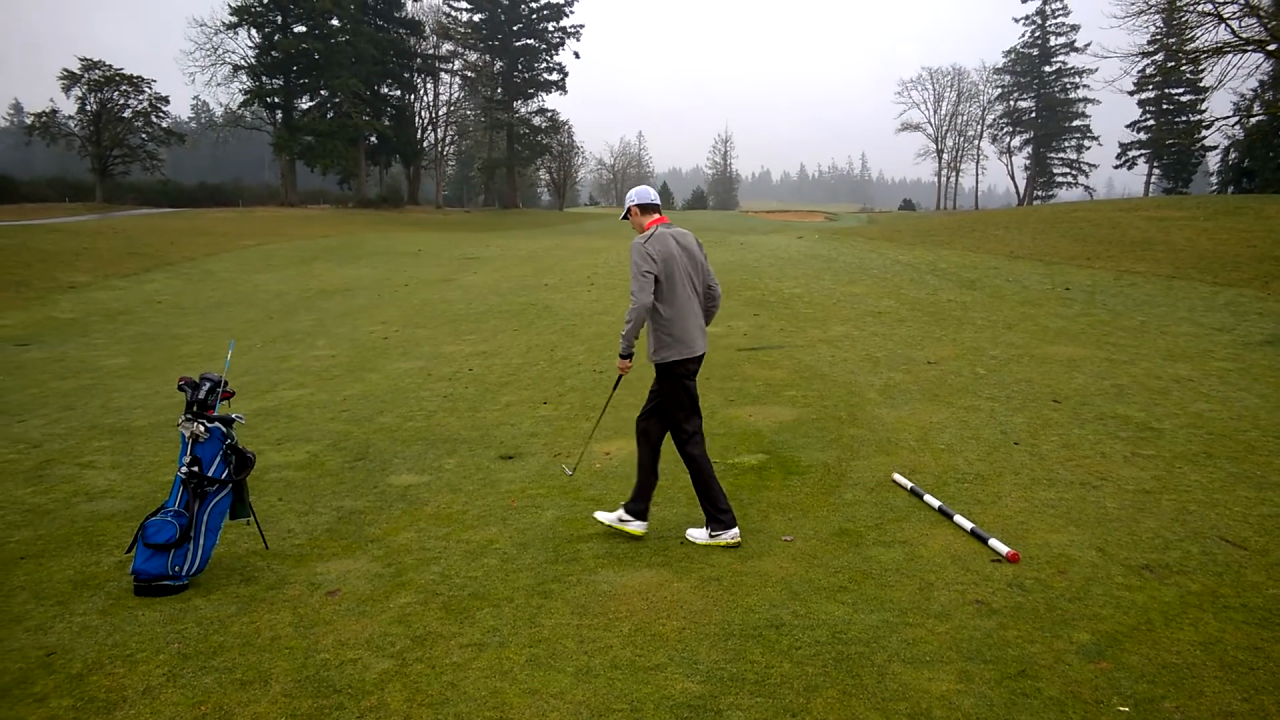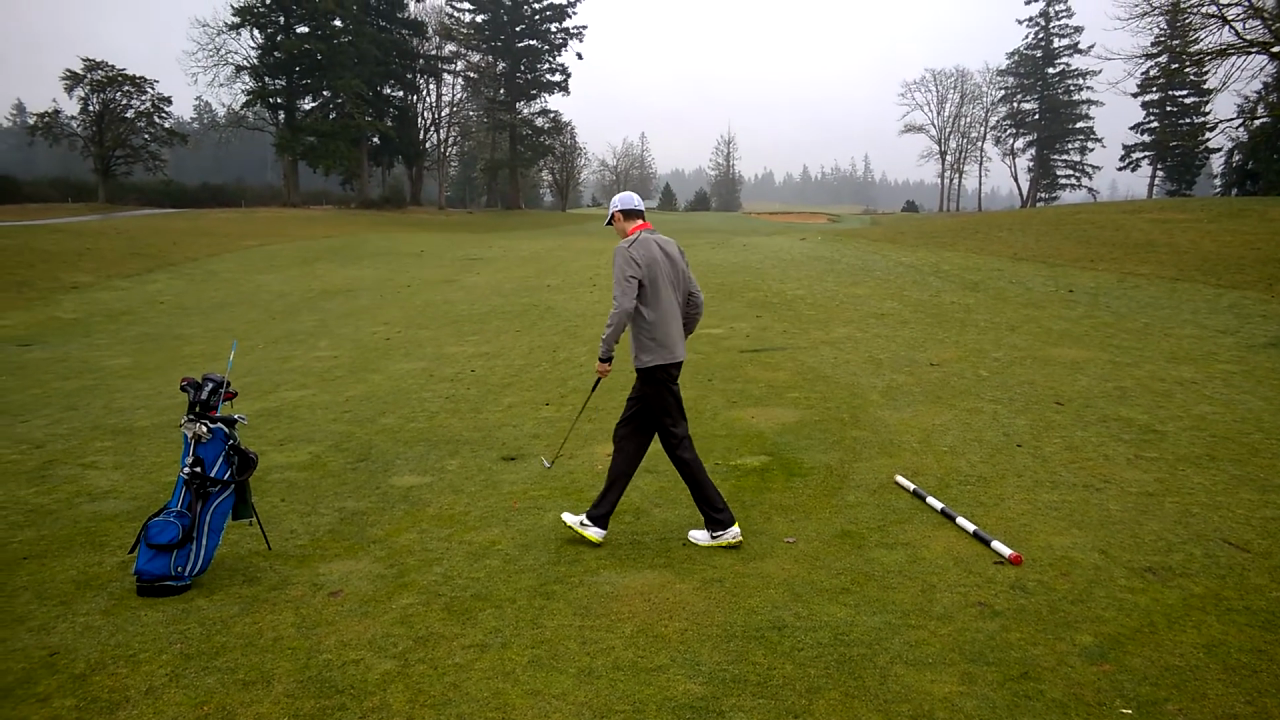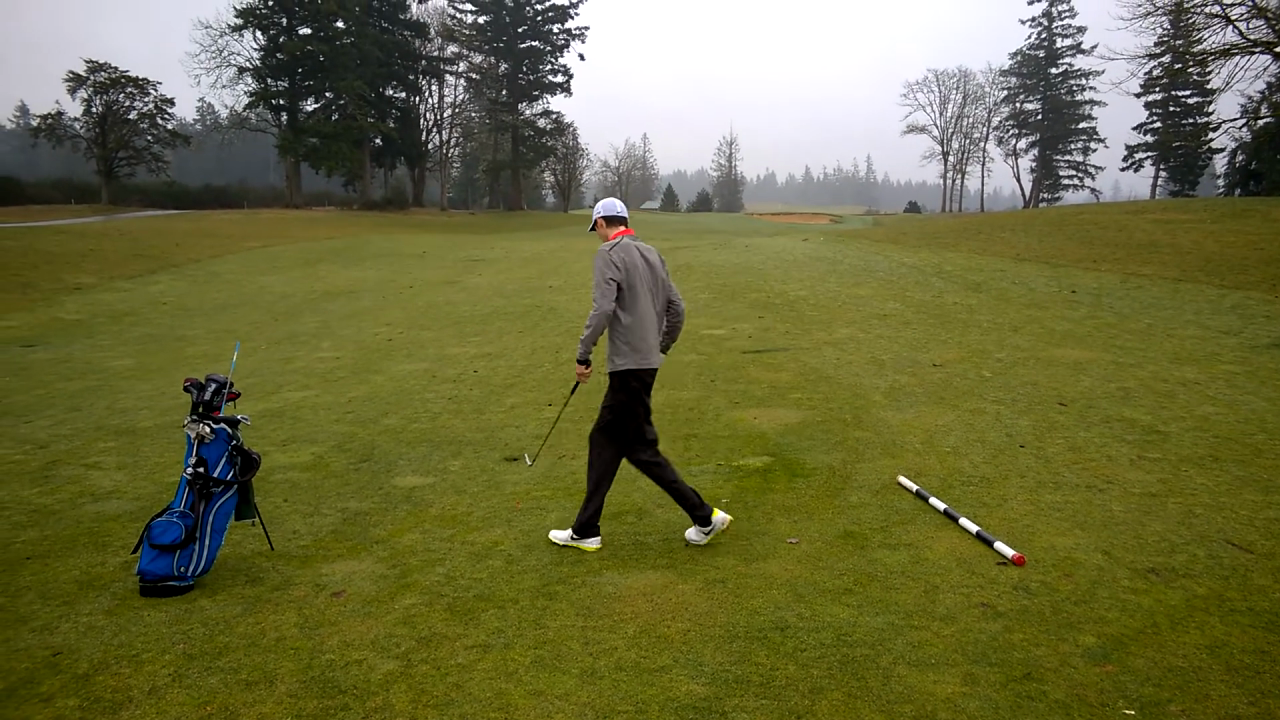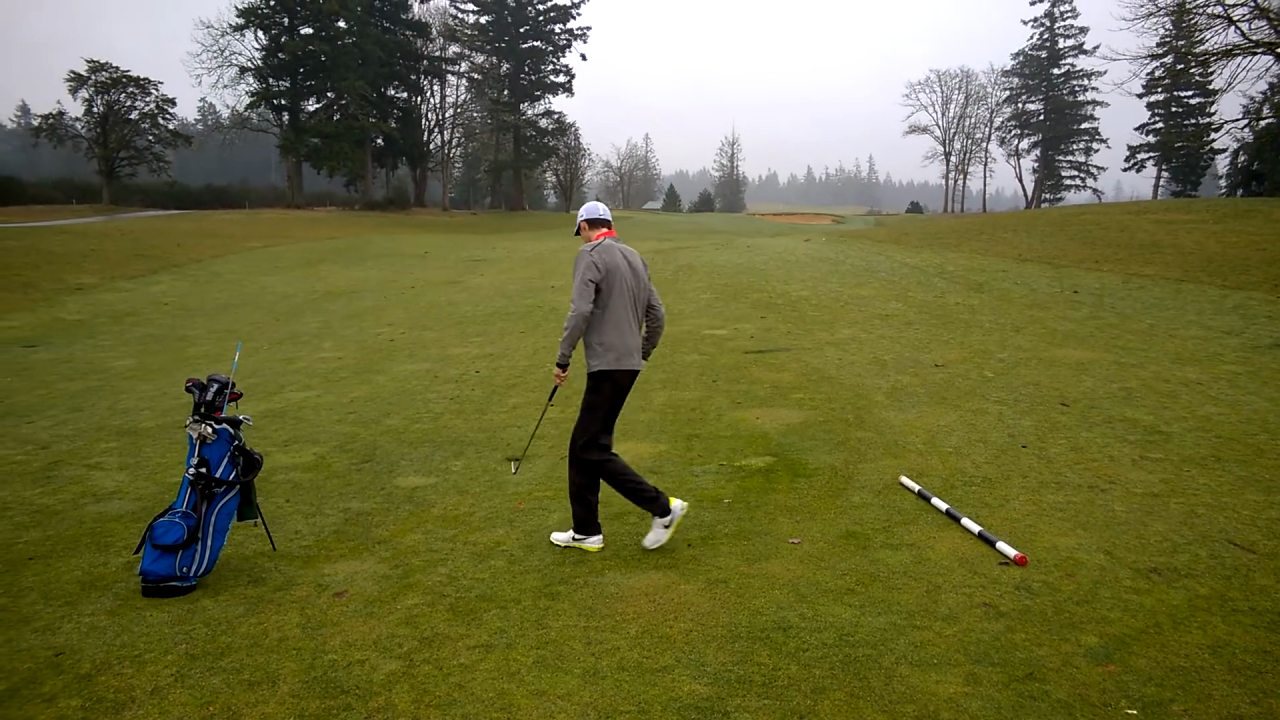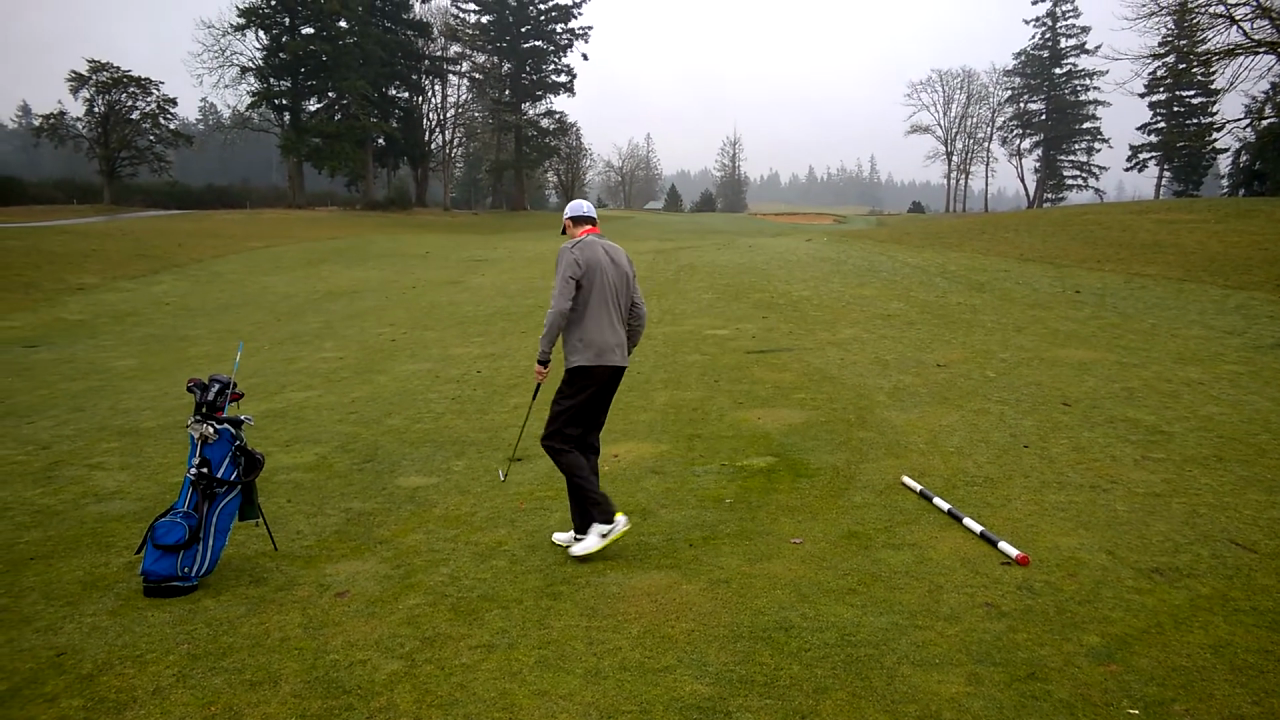
dt=0.1s
person 1, frame 1
left shoulder: (644, 244)
right shoulder: (690, 239)
left elbow: (641, 303)
right elbow: (713, 293)
left wrist: (625, 350)
left hip: (672, 354)
right hip: (693, 349)
left knee: (688, 438)
right knee: (650, 424)
left ankle: (723, 525)
right ankle: (636, 513)
person 1, frame 2
left shoulder: (628, 249)
right shoulder: (670, 246)
left elbow: (623, 307)
right elbow: (695, 300)
left wrist: (605, 353)
left hip: (654, 361)
right hip: (669, 356)
left knee: (676, 442)
right knee: (629, 433)
left ankle: (721, 525)
right ankle: (596, 520)
person 1, frame 3
left shoulder: (609, 252)
right shoulder: (651, 253)
left elbow: (602, 309)
right elbow: (676, 308)
left wrist: (583, 356)
right wrist: (662, 348)
left hip: (629, 365)
right hip: (644, 361)
left knee: (642, 449)
right knee: (605, 439)
left ankle: (705, 515)
right ankle: (585, 530)
person 1, frame 4
left shoulder: (590, 252)
right shoulder: (635, 258)
left elbow: (581, 311)
right elbow: (657, 314)
left wrist: (562, 360)
right wrist: (644, 353)
left hip: (608, 366)
right hip: (629, 364)
left knee: (593, 451)
right knee: (588, 444)
left ankle: (661, 507)
right ankle: (584, 532)
person 1, frame 5
left shoulder: (572, 250)
right shoulder: (620, 254)
left elbow: (560, 308)
right elbow: (638, 313)
left wrist: (543, 356)
left hip: (588, 362)
right hip: (614, 362)
left knee: (557, 439)
right knee: (584, 442)
left ankle: (605, 517)
right ankle: (585, 529)
